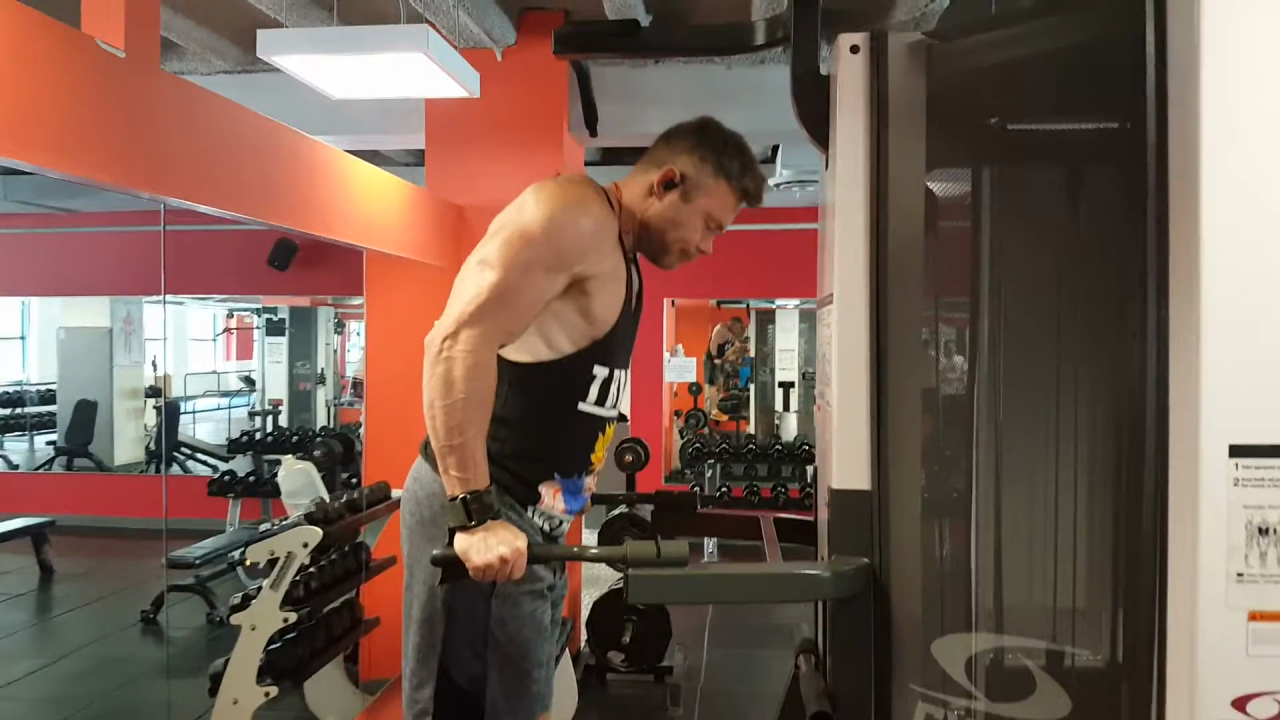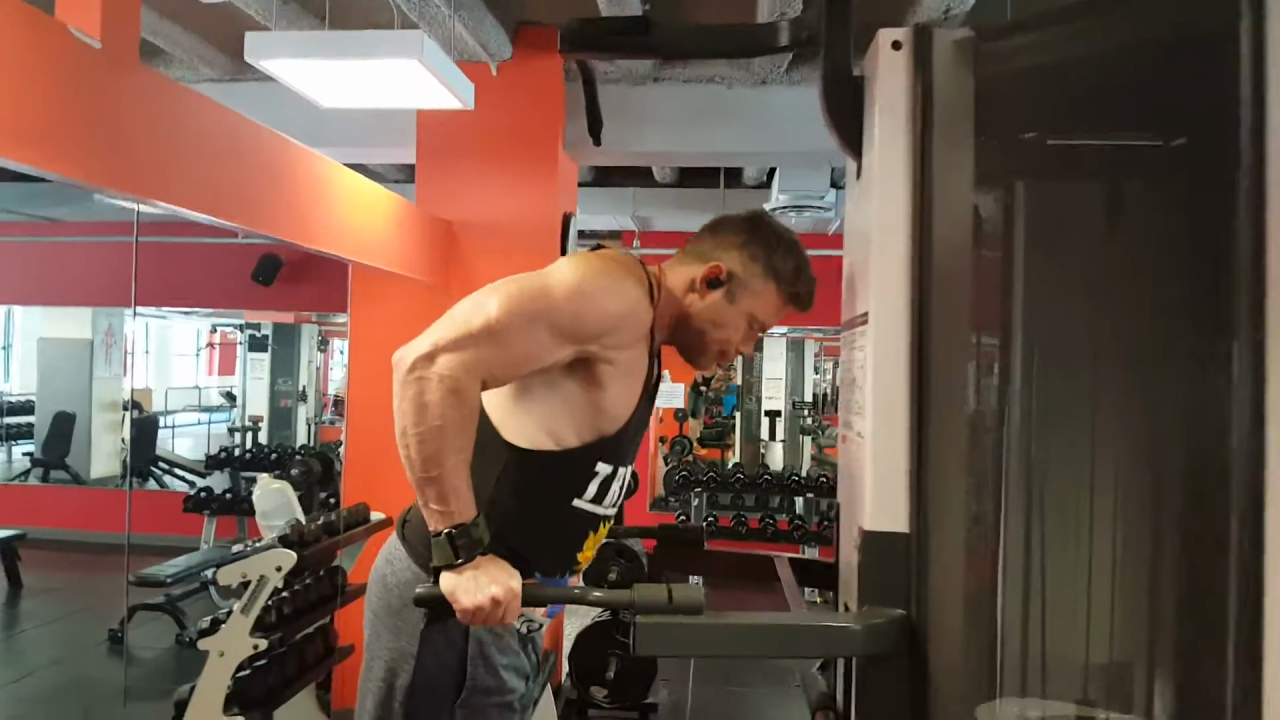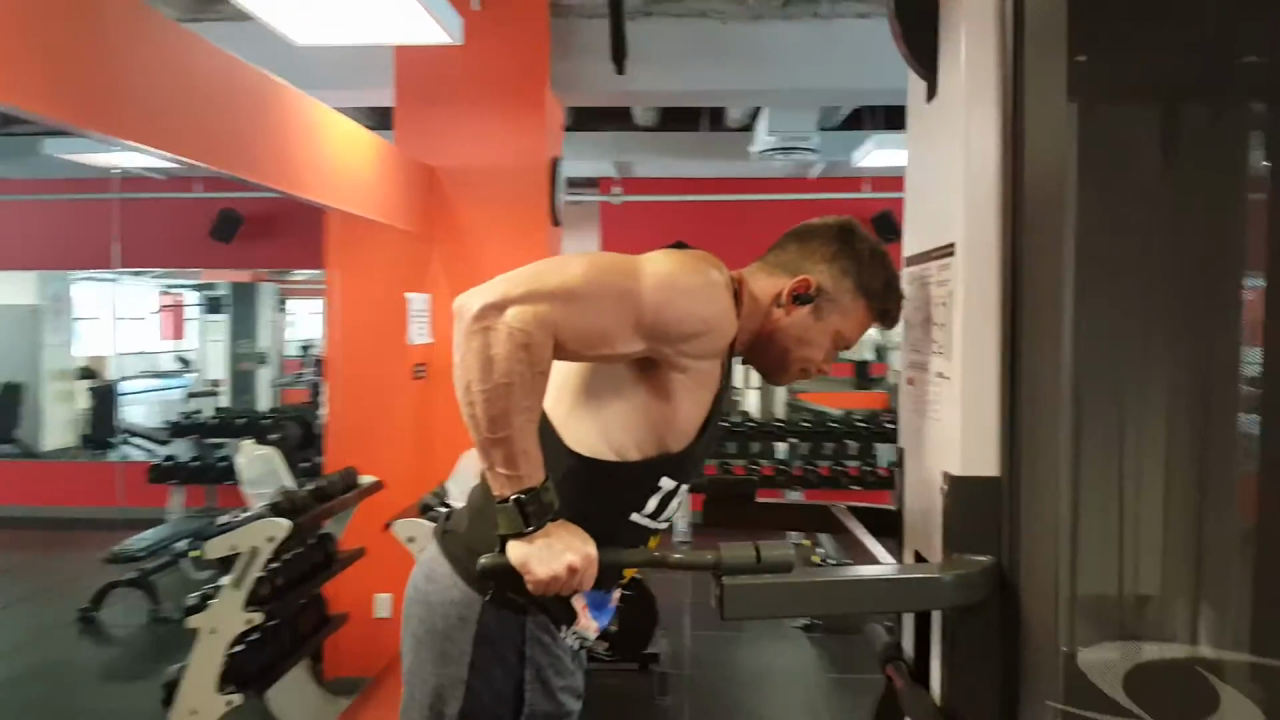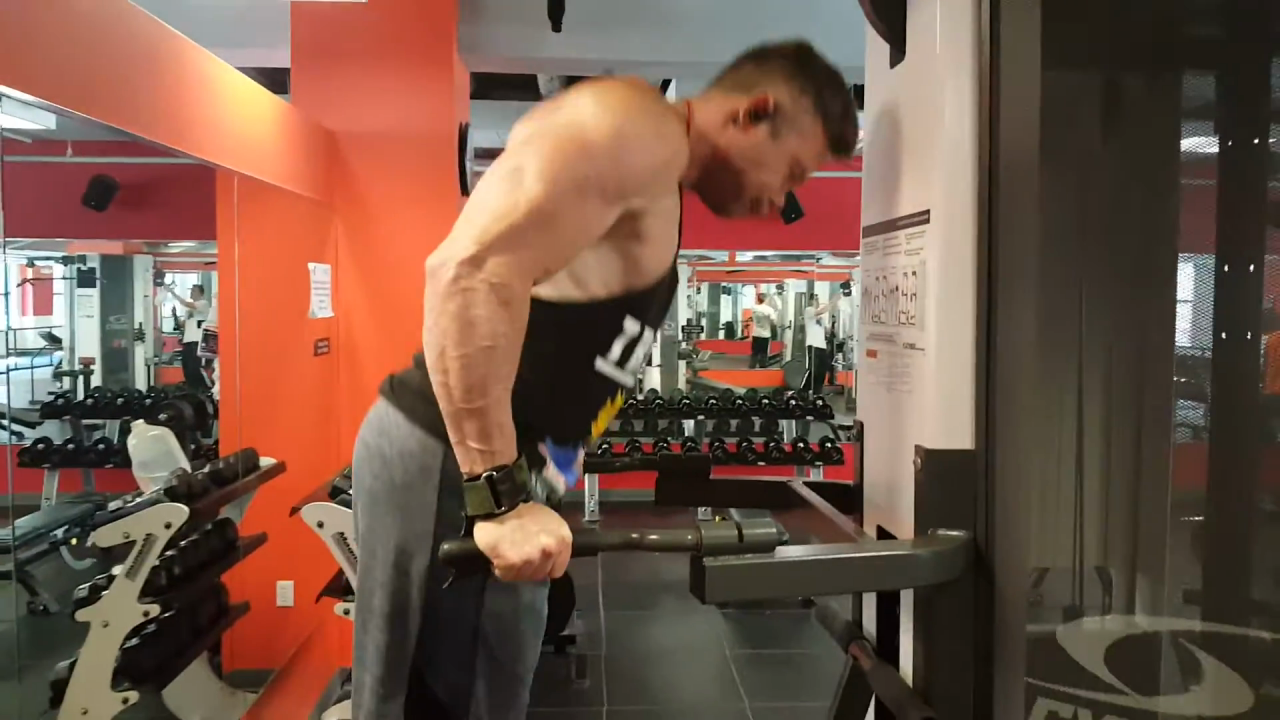
dt=0.7s
person 1, frame 1
left shoulder: (623, 259)
right shoulder: (577, 215)
right elbow: (456, 340)
right wrist: (473, 512)
left hip: (534, 520)
right hip: (483, 517)
person 1, frame 2
left shoulder: (641, 342)
right shoulder: (614, 292)
right elbow: (432, 364)
right wrist: (462, 552)
left hip: (510, 606)
right hip: (457, 598)
person 1, frame 3
left shoulder: (705, 336)
right shoulder: (701, 297)
right elbow: (494, 312)
right wrist: (531, 520)
left hip: (539, 608)
right hip: (495, 607)
person 1, frame 4
left shoulder: (655, 170)
right shoulder: (638, 130)
right elbow: (471, 269)
right wrist: (498, 494)
left hip: (495, 474)
right hip: (444, 462)
